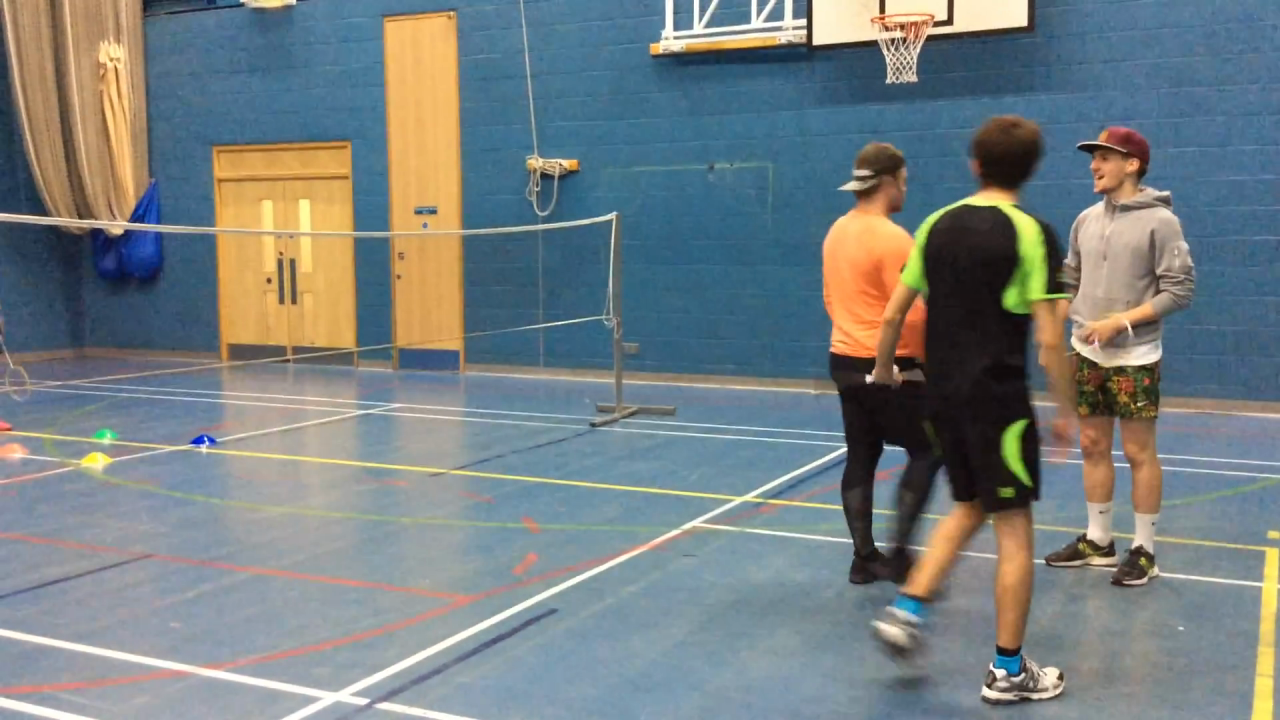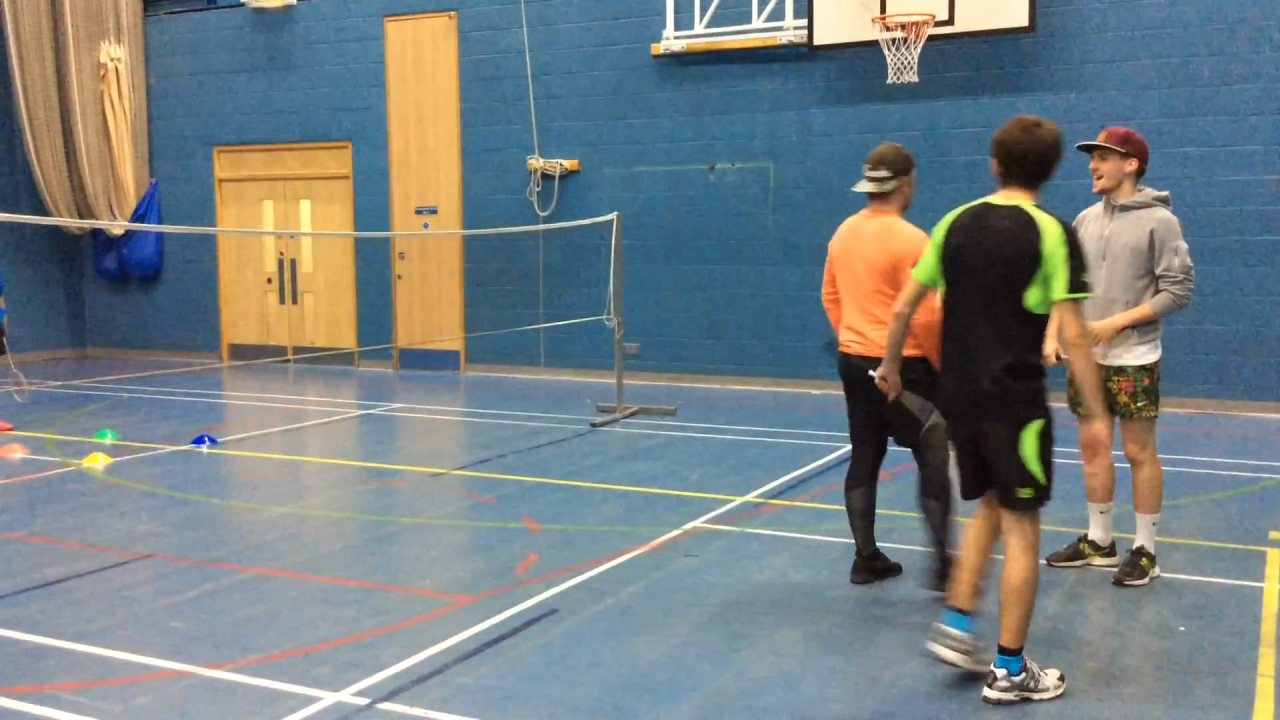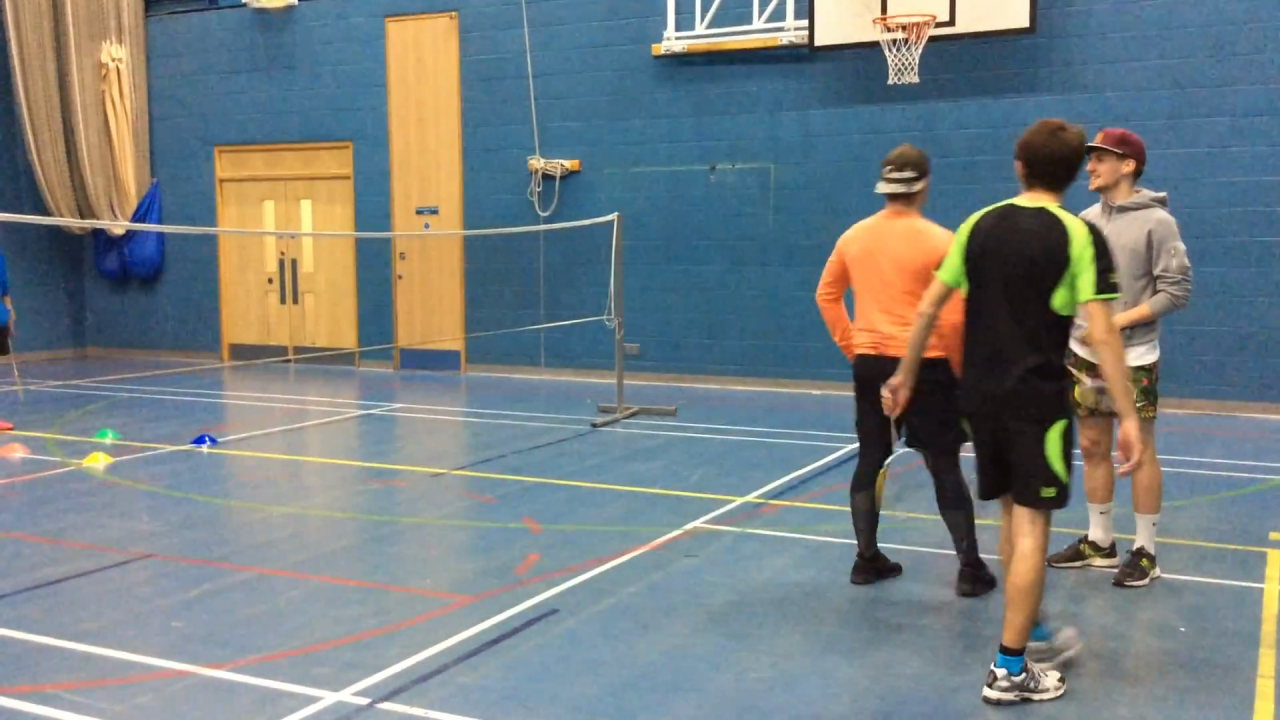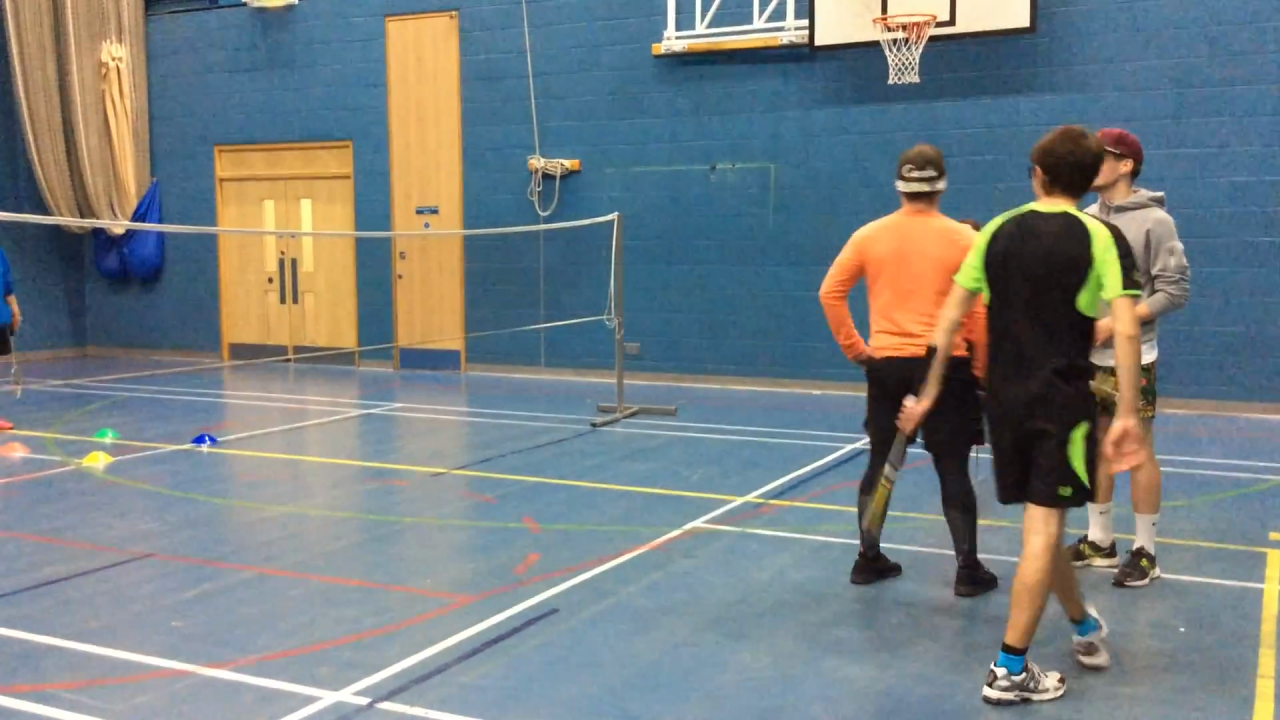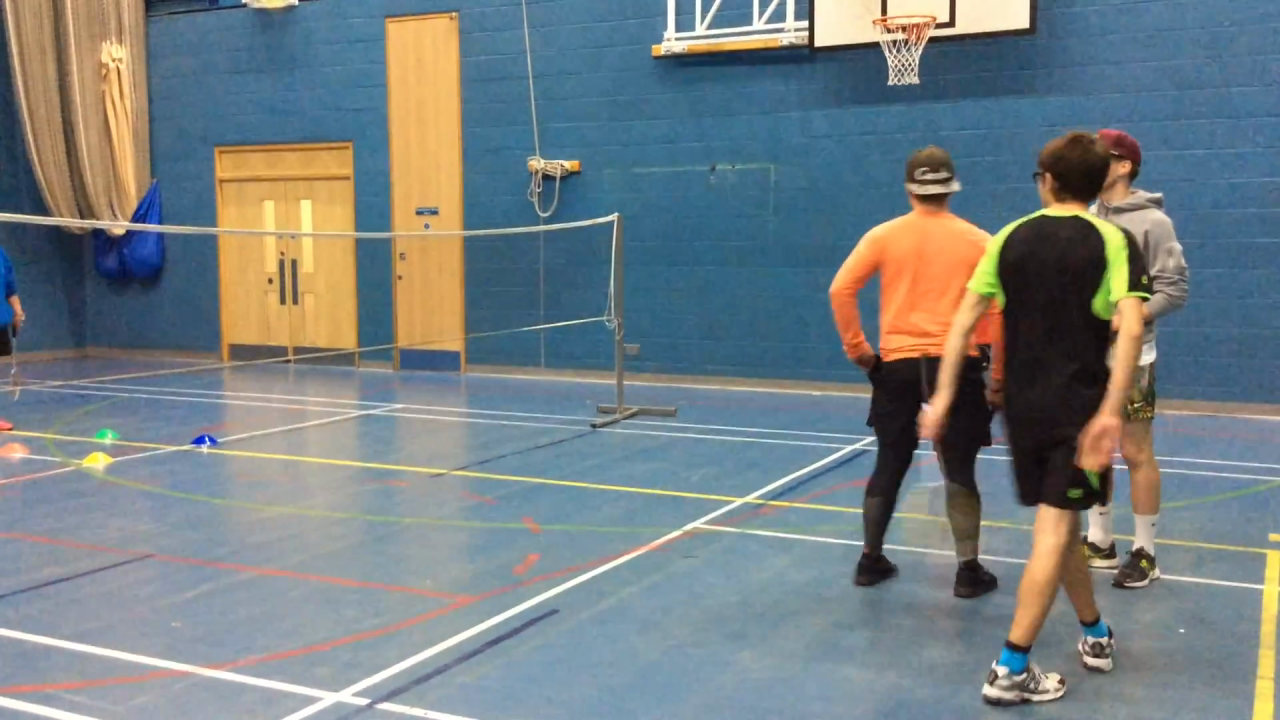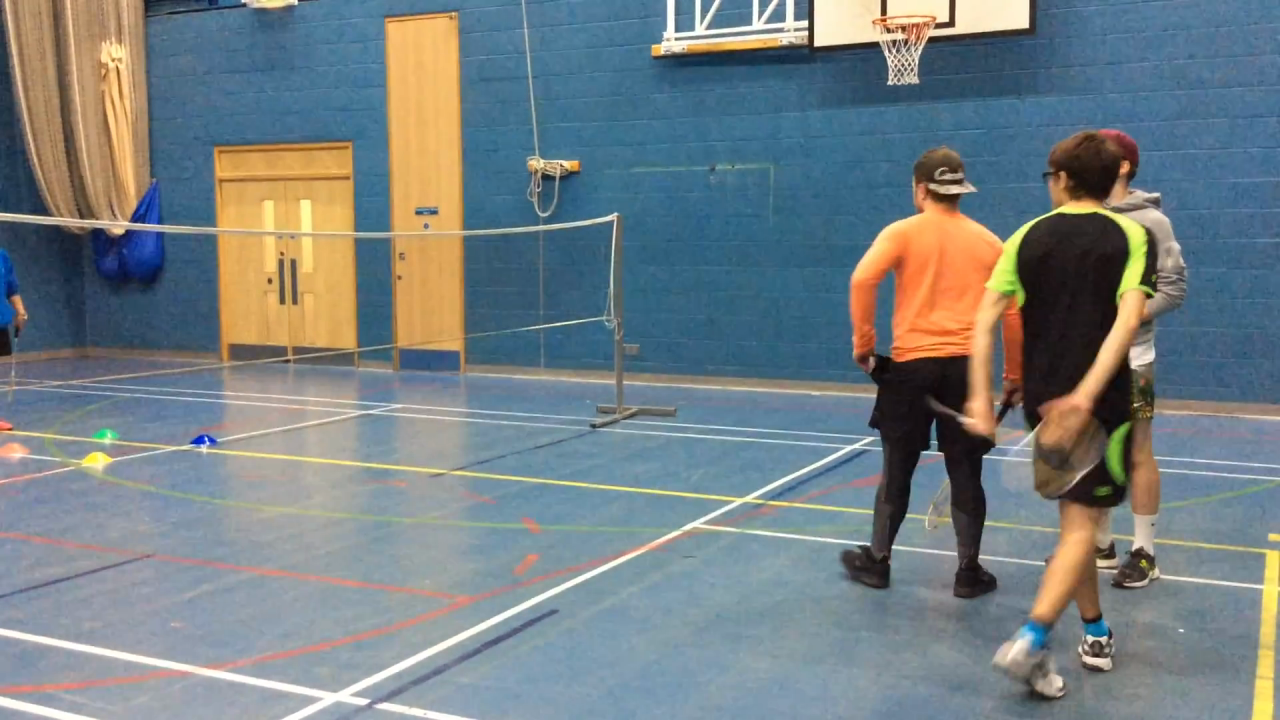
dt=0.1s
person 1, frame 1
left shoulder: (937, 224)
right shoulder: (1030, 233)
left elbow: (893, 312)
right elbow: (1047, 336)
left wrist: (884, 364)
right wrist: (1065, 407)
left hip: (942, 395)
right hip: (997, 400)
left knee: (968, 511)
right knee: (1013, 530)
left ankle: (907, 609)
right ankle: (1007, 670)
person 1, frame 2
left shoulder: (955, 223)
right shoulder: (1051, 233)
left elbow: (903, 308)
right elbow: (1072, 334)
left wrist: (890, 365)
right wrist: (1093, 412)
left hip: (959, 393)
right hip: (1015, 398)
left knee: (988, 509)
right knee: (1021, 532)
left ankle: (956, 626)
right ankle: (1009, 669)
person 1, frame 3
left shoulder: (979, 226)
right shoulder: (1078, 236)
left elbow: (927, 310)
right elbow: (1101, 332)
left wrist: (904, 375)
right wrist: (1126, 413)
left hip: (980, 395)
right hip: (1038, 400)
left knee: (1019, 517)
right knee: (1031, 531)
left ankle: (1037, 634)
right ankle: (1008, 668)
person 1, frame 4
left shoulder: (998, 232)
right shoulder: (1100, 238)
left elbow: (949, 318)
right elbow: (1125, 329)
left wrist: (930, 392)
right wrist: (1127, 413)
left hip: (1005, 400)
right hip: (1063, 401)
left knee: (1041, 523)
right knee: (1042, 531)
left ankle: (1083, 630)
right ankle: (1009, 668)
person 1, frame 5
left shoulder: (1011, 238)
right shoulder: (1112, 241)
left elbow: (963, 322)
right elbow: (1129, 330)
left wrist: (943, 398)
right wrist: (1111, 409)
left hip: (1025, 404)
right hip: (1077, 405)
left knee: (1059, 522)
right knee: (1056, 530)
left ankle: (1094, 632)
right ankle: (1011, 665)
person 1, frame 6
left shoulder: (1027, 237)
right shoulder: (1132, 237)
left elbow: (985, 320)
right elbow: (1128, 319)
left wrist: (980, 397)
right wrist: (1086, 394)
left hip: (1043, 398)
right hip: (1098, 401)
left knee: (1075, 517)
right knee: (1082, 526)
left ankle: (1096, 633)
right ankle: (1030, 641)
person 2, frame 1
left shoulder: (1160, 221)
right shoulder: (1086, 220)
left elbow: (1179, 290)
right elbow: (1067, 284)
left wrist: (1118, 322)
left hip: (1134, 359)
right hip: (1085, 356)
left knee: (1139, 453)
right knee: (1093, 448)
left ankle: (1144, 550)
right ankle: (1097, 540)
person 2, frame 2
left shoulder: (1159, 221)
right shoulder: (1085, 219)
left elbow: (1178, 290)
left wrist: (1117, 322)
right wrist: (1052, 334)
left hip: (1133, 359)
left knee: (1139, 453)
right knee: (1093, 448)
left ankle: (1145, 550)
right ankle: (1099, 540)
person 2, frame 3
left shoulder: (1156, 221)
right shoulder: (1084, 220)
left elbow: (1177, 290)
left wrist: (1116, 323)
left hip: (1132, 359)
right hip: (1082, 356)
left knee: (1138, 453)
right knee: (1092, 449)
left ankle: (1144, 552)
right ankle: (1098, 541)
person 2, frame 4
left shoulder: (1154, 221)
left elbow: (1175, 291)
left wrist: (1117, 322)
right hip: (1086, 356)
left ankle: (1144, 551)
right ankle: (1099, 541)
person 2, frame 5
left shoulder: (1152, 223)
left elbow: (1174, 290)
left hip: (1130, 360)
left knee: (1137, 455)
left ankle: (1145, 551)
right ankle: (1098, 543)
person 2, frame 6
left shoulder: (1151, 222)
left elbow: (1173, 289)
left hip: (1129, 360)
left knee: (1137, 454)
left ankle: (1144, 551)
right ankle: (1099, 543)
person 3, frame 1
left shoulder: (837, 232)
right shoulder: (892, 239)
right elbow: (911, 314)
right wrist: (926, 360)
left hip: (844, 362)
right hip: (889, 365)
left knee: (860, 458)
right knee: (925, 454)
left ankle: (865, 555)
right ankle: (896, 554)
person 3, frame 2
left shoulder: (843, 232)
right shoulder: (909, 238)
left elbow: (830, 295)
right elbow: (926, 315)
right wrist: (941, 360)
left hip: (854, 361)
right hip: (901, 365)
left knee: (864, 458)
right knee: (933, 459)
left ankle: (866, 557)
right ankle: (940, 563)
person 3, frame 3
left shoulder: (855, 236)
right shoulder: (936, 241)
left elbow: (826, 295)
right elbow: (953, 316)
left wrist: (852, 347)
right wrist: (958, 365)
left hip: (871, 364)
right hip: (924, 367)
left knee: (871, 462)
right knee: (945, 467)
left ankle: (867, 558)
right ankle: (970, 568)
person 3, frame 4
left shoulder: (870, 235)
right shoulder: (964, 239)
left elbow: (831, 293)
left wrist: (854, 347)
left hip: (887, 364)
right hip: (942, 366)
left knee: (880, 461)
right knee: (953, 469)
left ankle: (868, 558)
right ankle: (968, 569)
person 3, frame 5
left shoulder: (885, 236)
right shoulder: (977, 241)
left elbow: (841, 289)
right elbow: (999, 311)
left wrist: (856, 346)
right wrist: (1002, 371)
left hip: (898, 365)
right hip: (959, 368)
left knee: (890, 464)
right knee: (960, 471)
left ankle: (872, 560)
right ankle: (969, 571)
person 3, frame 6
left shoulder: (903, 232)
right shoulder: (988, 242)
left elbow: (862, 281)
right elbow: (1011, 312)
left wrist: (863, 342)
right wrist: (1014, 373)
left hip: (912, 365)
right hip: (969, 366)
left knee: (896, 466)
right knee: (965, 473)
left ankle: (875, 561)
right ankle: (969, 572)
